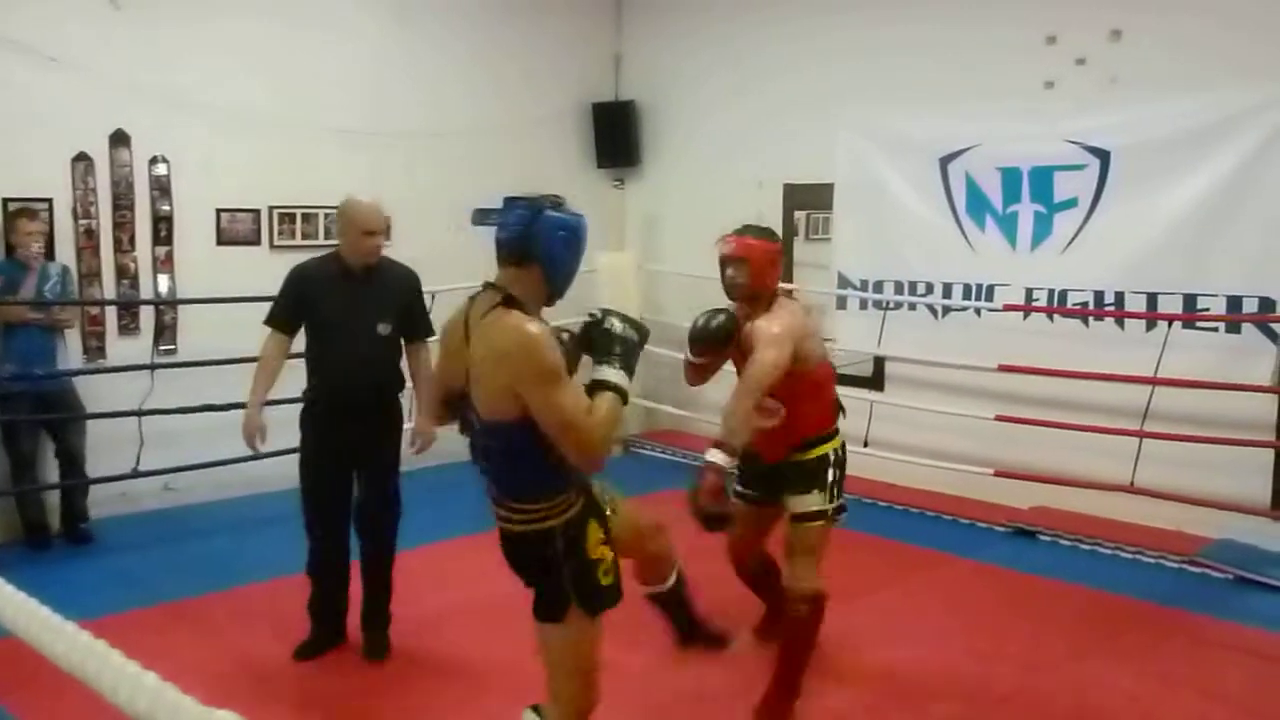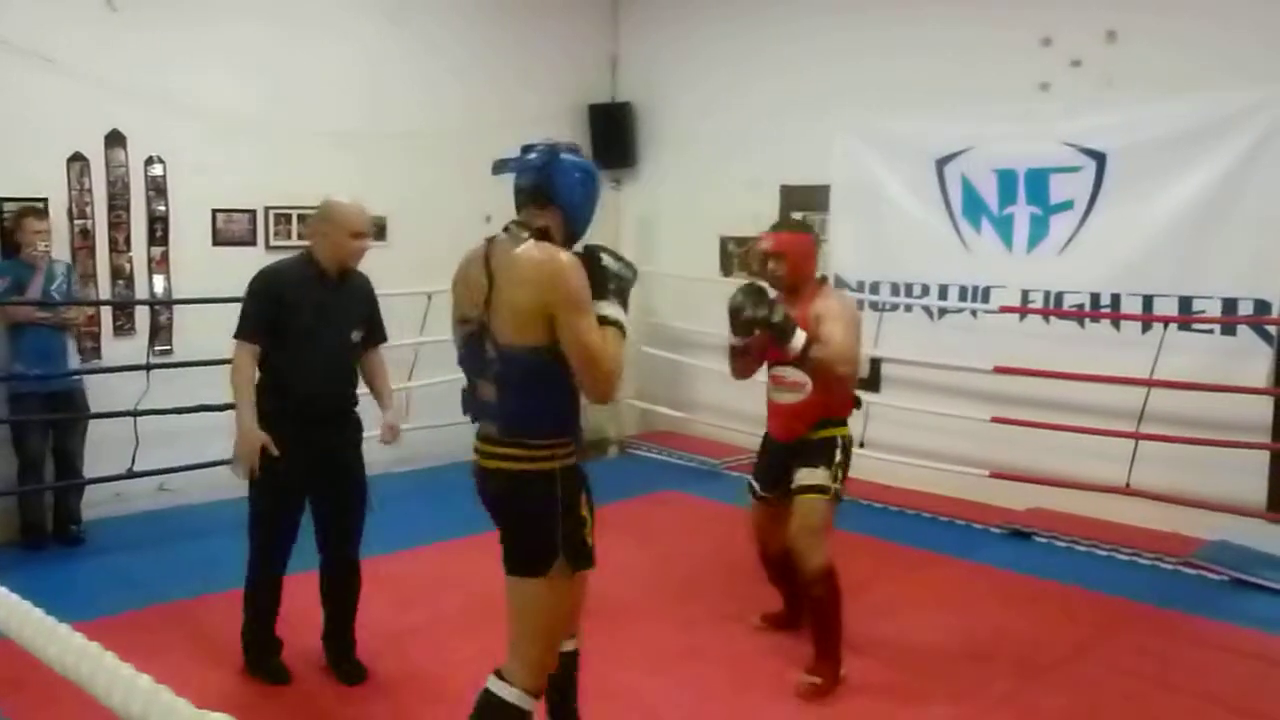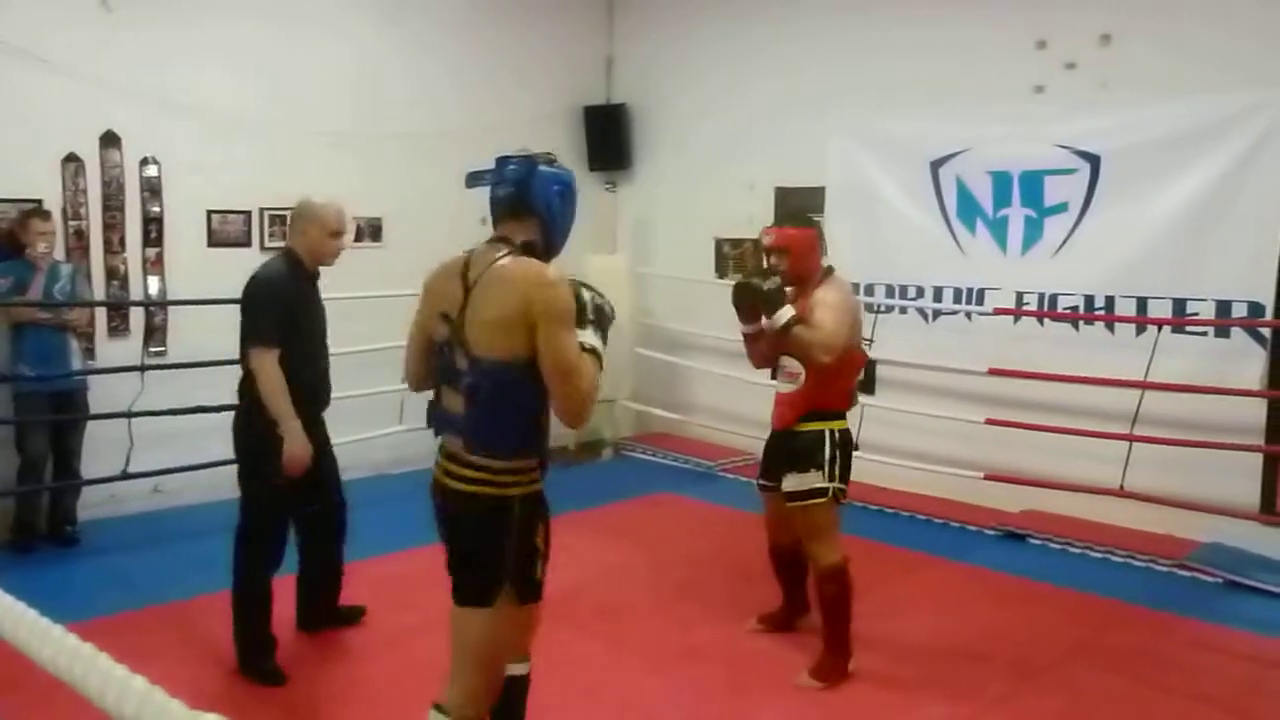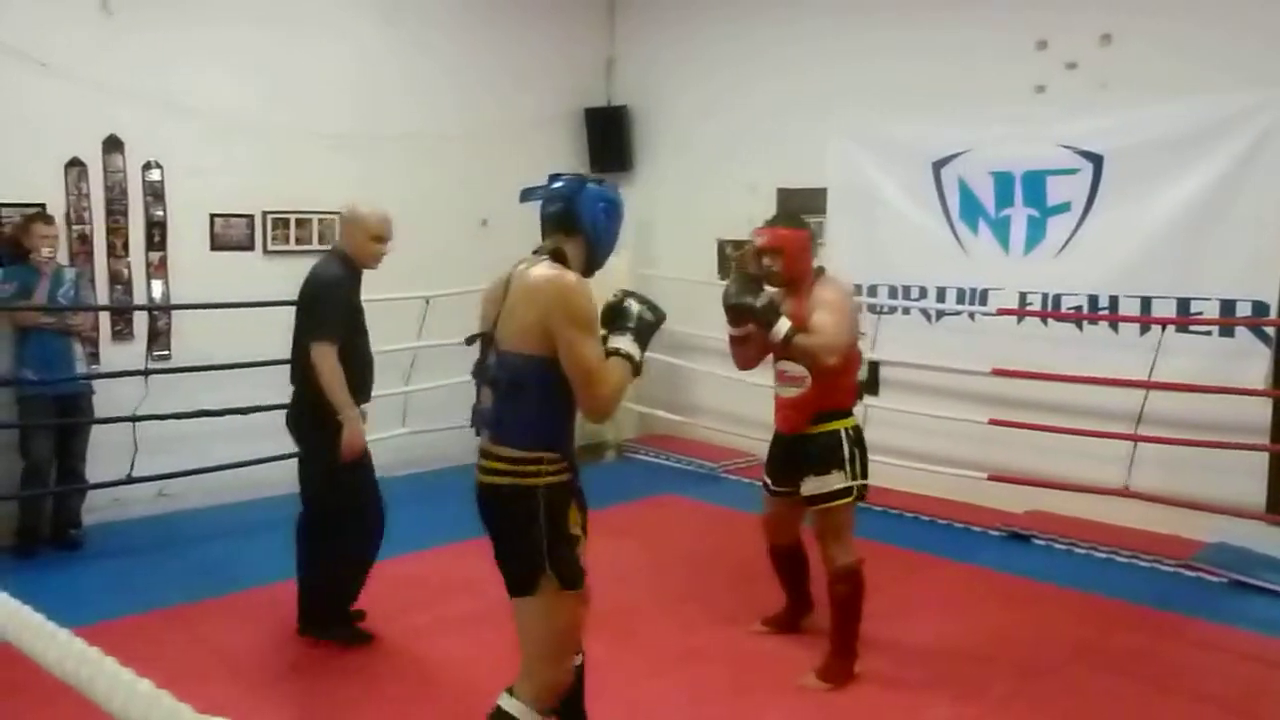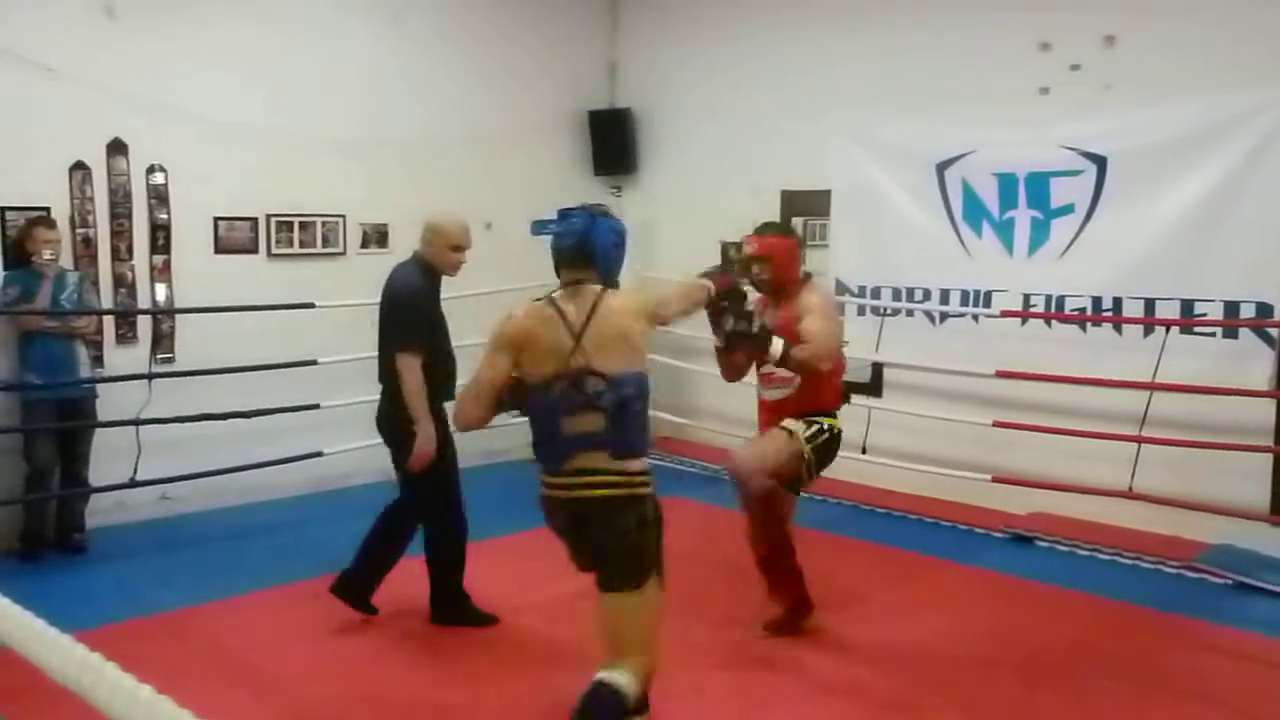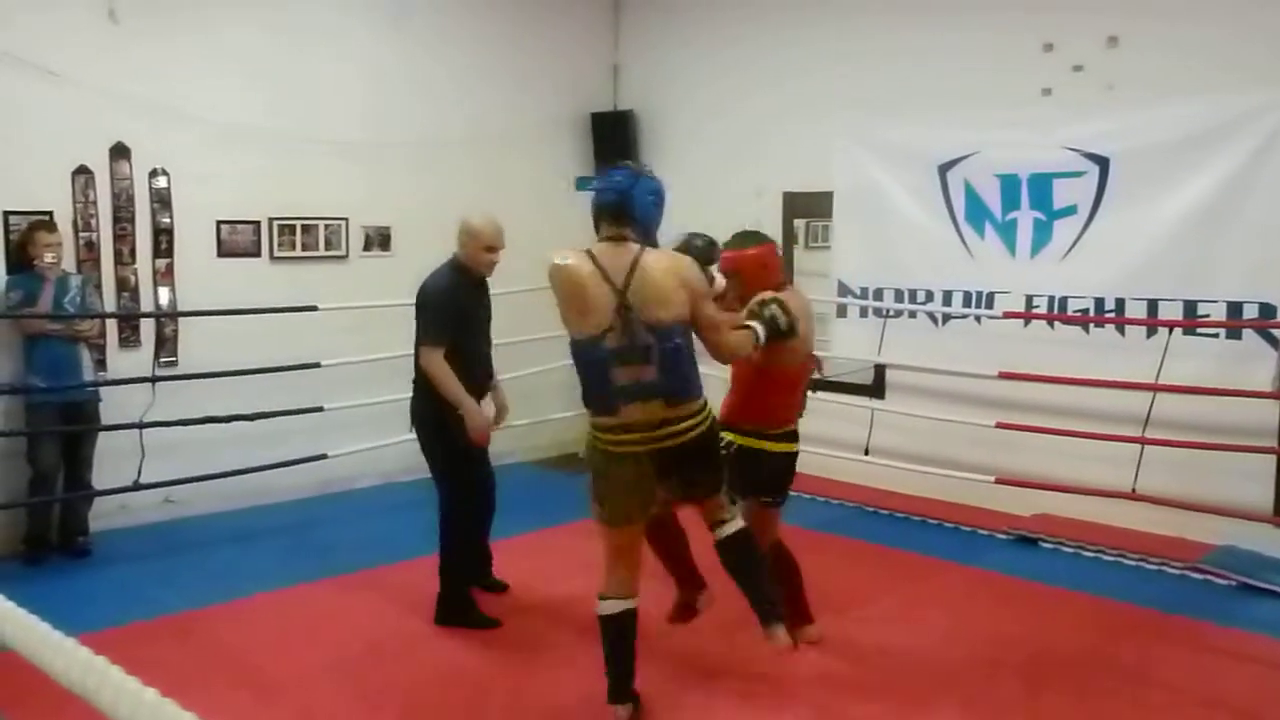
dt=0.5s
person 1, frame 1
left shoulder: (463, 321)
right shoulder: (524, 337)
left elbow: (443, 409)
right elbow: (588, 450)
right wrist: (614, 365)
left hip: (555, 501)
right hip: (547, 529)
left knee: (652, 533)
left ankle: (688, 626)
person 1, frame 2
left shoulder: (474, 265)
right shoulder: (556, 268)
right elbow: (602, 384)
right wrist: (610, 302)
left hip: (495, 463)
right hip: (541, 472)
left knee: (553, 616)
right knee: (535, 659)
person 1, frame 3
left shoulder: (445, 277)
right shoulder: (542, 284)
left elbow: (418, 375)
right elbow: (575, 408)
right wrist: (591, 331)
left hip: (454, 480)
right hip: (502, 494)
left knee: (515, 630)
person 1, frame 4
left shoulder: (504, 286)
right shoulder: (565, 288)
right elbow: (598, 403)
right wrist: (629, 335)
left hip: (499, 475)
right hip: (535, 486)
left knee: (569, 618)
right knee: (548, 674)
person 1, frame 5
left shoulder: (521, 324)
right shoulder: (631, 307)
left elbow: (467, 416)
right elbow: (685, 298)
right wrist: (716, 279)
left hip: (560, 497)
right hip: (622, 494)
left knee: (620, 592)
right knee: (630, 662)
person 1, frame 6
left shoulder: (564, 272)
right shoulder: (677, 270)
right elbow: (732, 350)
right wrist: (764, 324)
left hip: (614, 443)
right hip: (685, 432)
left knee: (619, 567)
right knee: (720, 515)
right ankle: (774, 621)
person 2, frame 1
left shoulder: (779, 324)
right shoulder: (737, 316)
left elbow: (748, 396)
right elbow: (696, 378)
left wrist: (716, 465)
right wrist: (701, 347)
left hip: (813, 456)
right hip: (768, 451)
left knee: (800, 578)
right knee: (739, 545)
right ankle: (777, 612)
person 2, frame 2
left shoulder: (832, 305)
right shoulder: (775, 305)
left elbow: (842, 364)
right elbow: (741, 369)
left wrist: (789, 334)
right wrist: (741, 330)
left hip: (822, 440)
right hip: (778, 440)
left knee: (807, 542)
right knee: (767, 537)
left ankle: (827, 657)
right ankle: (796, 607)
person 2, frame 3
left shoulder: (833, 296)
right shoulder: (793, 296)
left elbow: (823, 352)
right elbow: (763, 359)
left wrist: (778, 312)
right wrist: (752, 318)
left hip: (820, 435)
right hip: (786, 430)
left knee: (820, 542)
right knee: (778, 528)
left ankle: (837, 654)
right ankle: (793, 607)
person 2, frame 4
left shoulder: (830, 296)
right shoulder: (778, 298)
left elbow: (828, 355)
right elbow: (746, 360)
left wrist: (773, 322)
right wrist: (739, 319)
left hip: (830, 436)
right hip: (789, 434)
left knee: (835, 546)
right knee: (777, 528)
left ankle: (842, 656)
right ankle: (798, 608)
person 2, frame 5
left shoulder: (813, 303)
right shoulder: (758, 308)
left elbow: (821, 360)
right elbow: (732, 373)
left wrist: (765, 344)
right wrist: (724, 332)
left hip: (813, 426)
right hip: (778, 429)
left knee: (745, 466)
right knee: (760, 531)
left ankle: (782, 576)
right ankle: (796, 607)
person 2, frame 6
right shoulder: (794, 303)
left hip: (742, 442)
right hip: (778, 442)
right knee: (765, 535)
left ankle: (690, 588)
right ankle: (800, 619)
person 3, frame 1
left shoulder: (402, 281)
right shoulder: (307, 278)
left elbow: (418, 349)
right elbow: (278, 341)
left wrist: (426, 412)
right wrist: (255, 405)
left hip: (381, 421)
right hip: (323, 420)
left knee: (376, 520)
right knee: (324, 526)
left ankle: (376, 622)
right ankle: (328, 625)
person 3, frame 2
left shoulder: (359, 287)
right shoulder: (275, 281)
left elbow: (370, 352)
right elbow: (245, 355)
left wrist: (388, 406)
right wrist: (246, 423)
left hip: (338, 428)
right hip: (281, 432)
left knee: (343, 541)
right knee: (271, 542)
left ankle: (341, 648)
right ankle: (259, 647)
person 3, frame 3
left shoulder: (306, 279)
right shoulder: (270, 283)
right elbow: (263, 361)
right wrist: (290, 432)
left hip: (306, 425)
right hip: (271, 433)
left knee: (328, 518)
right knee: (263, 540)
left ankle: (318, 609)
right ankle: (253, 649)
person 3, frame 4
left shoulder: (336, 275)
right shoulder: (332, 281)
right elbow: (322, 355)
left wrist: (351, 408)
right wrist: (349, 418)
left hip: (318, 415)
right hip: (326, 419)
left knee: (322, 511)
right knee: (363, 515)
left ankle: (316, 609)
right ankle: (330, 613)
person 3, frame 5
left shoulder: (412, 277)
right shoulder: (414, 289)
right elbow: (408, 364)
right wrist: (425, 428)
left hip: (402, 414)
right hip: (416, 417)
left knee: (414, 504)
right knee: (444, 511)
left ankle: (354, 582)
right ankle: (450, 603)
person 3, frame 6
left shoulder: (478, 282)
right shoulder: (440, 289)
right elbow: (432, 359)
left wrist: (496, 391)
right wrist: (471, 410)
left hip: (468, 406)
right hip: (441, 413)
left knee: (481, 493)
right knee: (460, 502)
left ankle: (475, 570)
right ankle: (453, 603)
person 4, frame 1
left shoulder: (59, 271)
left elbow: (70, 318)
left wrist: (28, 315)
right wrist: (32, 271)
left hip: (56, 377)
left knee: (73, 452)
left ankle: (75, 522)
right ankle: (35, 528)
person 4, frame 2
left shoulder: (65, 270)
left elbow: (78, 316)
left wrist: (37, 314)
right wrist: (38, 271)
left hip: (67, 378)
left knee: (71, 456)
right knee: (31, 458)
left ankle: (68, 523)
right ankle: (33, 528)
person 4, frame 3
left shoulder: (70, 271)
left elbow: (82, 318)
left wrist: (39, 315)
right wrist: (39, 270)
left hip: (70, 378)
right hip: (30, 380)
left knee: (69, 457)
right knee: (33, 457)
left ankle: (63, 523)
person 4, frame 4
left shoulder: (73, 276)
left elbow: (87, 323)
left wrist: (43, 319)
right wrist: (52, 295)
left hip: (74, 382)
right hip: (35, 384)
left knee: (73, 461)
right knee: (38, 461)
left ankle: (66, 526)
right ankle: (30, 532)
person 4, frame 5
left shoulder: (77, 280)
left elbow: (90, 325)
left wrist: (47, 324)
right wrist: (46, 279)
left hip: (78, 385)
right hip: (38, 388)
left knee: (76, 464)
right knee: (41, 465)
left ankle: (71, 530)
right ankle: (33, 536)
person 4, frame 6
left shoulder: (80, 283)
right shoulder: (19, 284)
left elbow: (94, 327)
right elbow: (29, 324)
left wrist: (50, 326)
right wrist: (48, 282)
left hip: (81, 388)
right hip: (42, 392)
left knee: (80, 467)
right knee: (45, 468)
left ankle: (75, 533)
right ankle: (37, 539)
